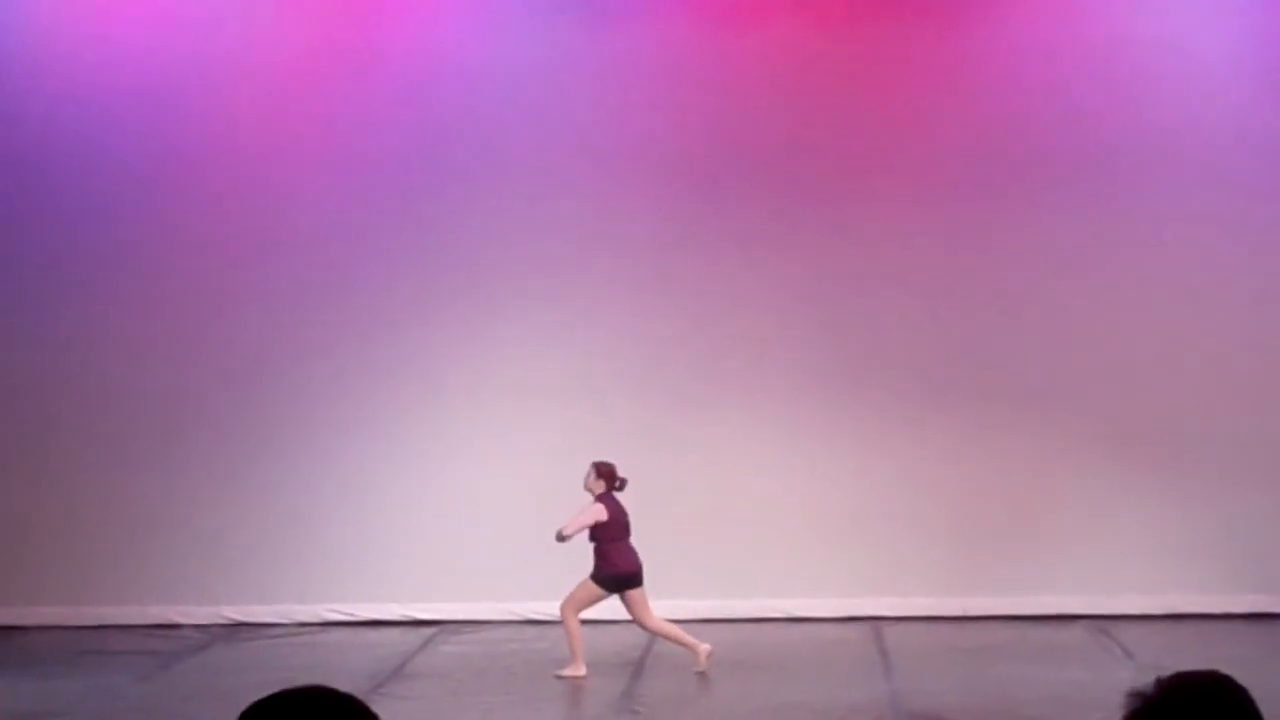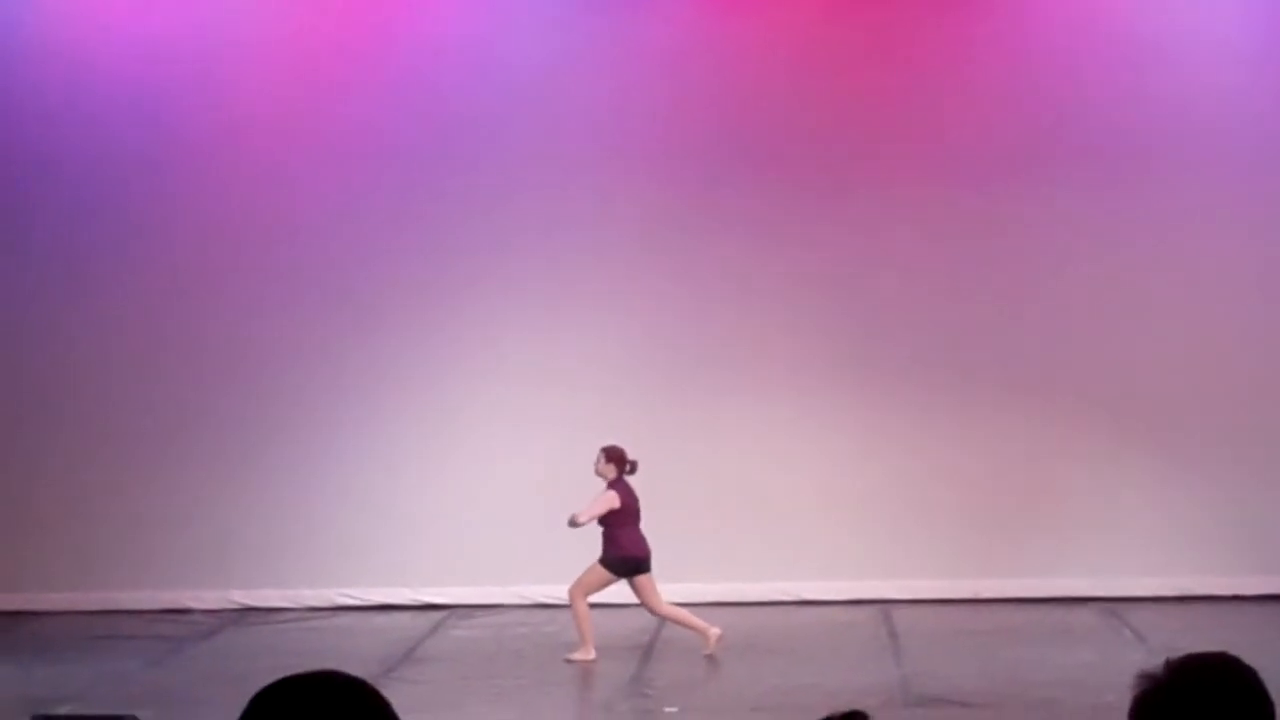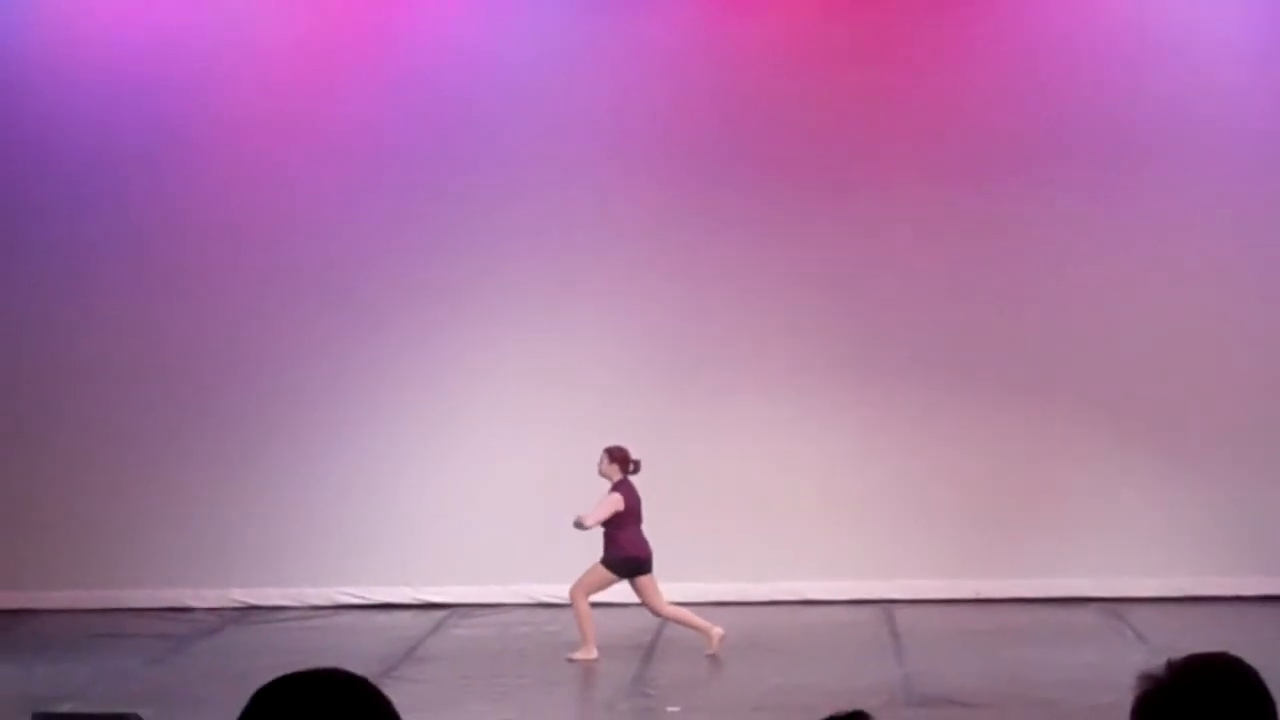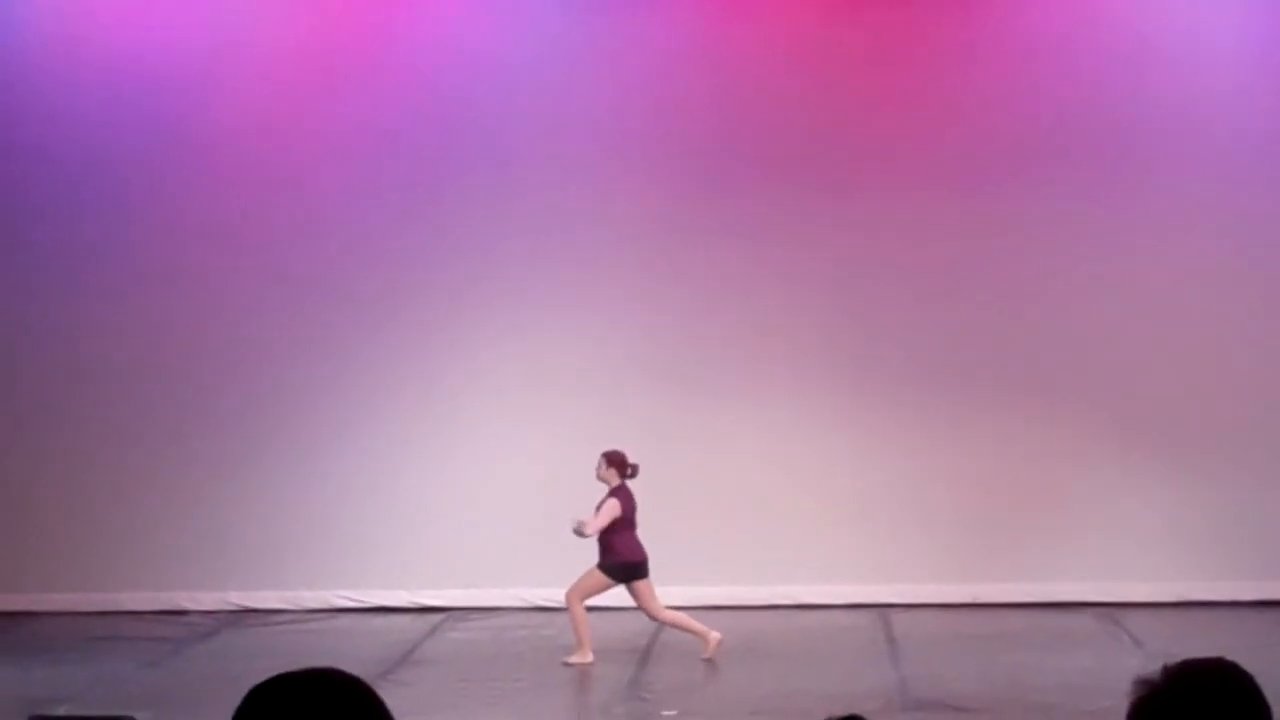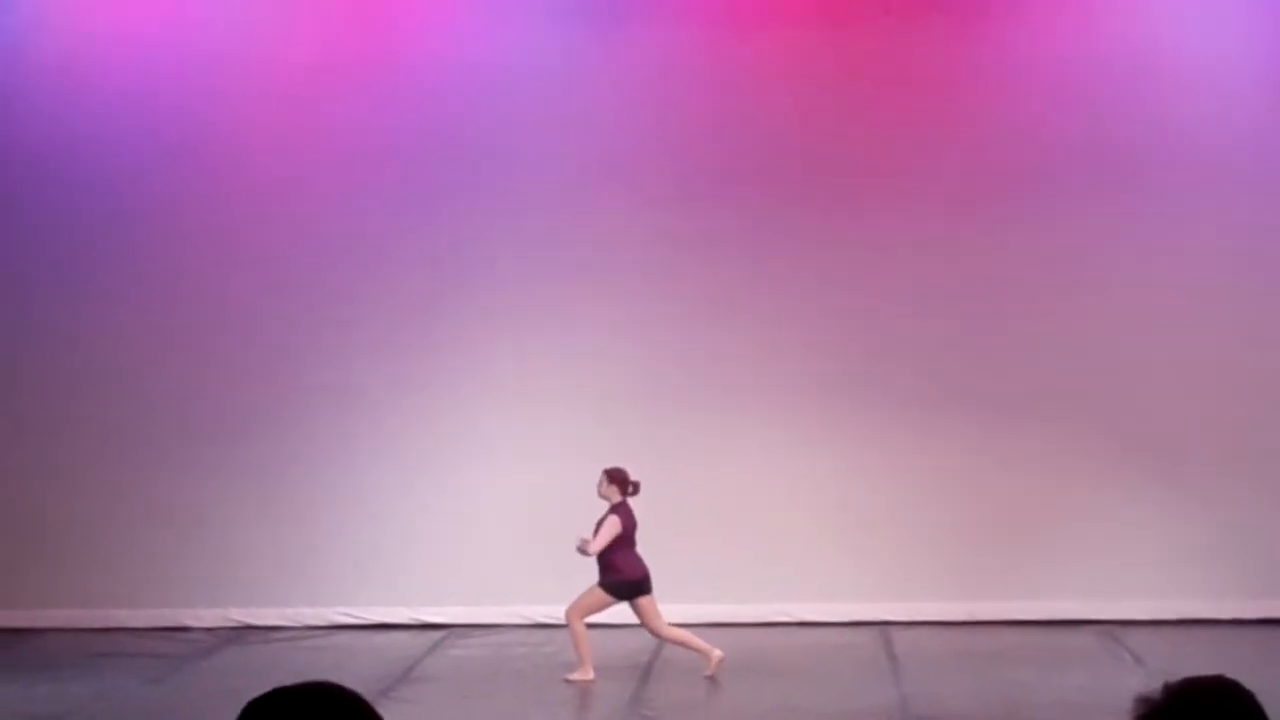
dt=0.1s
person 1, frame 1
left shoulder: (599, 506)
right shoulder: (611, 503)
left elbow: (567, 531)
left wrist: (560, 534)
left hip: (613, 571)
right hip: (629, 568)
left knee: (568, 609)
right knee: (647, 621)
left ankle: (577, 666)
right ankle: (698, 647)
person 1, frame 2
left shoulder: (612, 493)
right shoulder: (623, 488)
left elbow: (581, 518)
left wrist: (573, 520)
left hip: (621, 555)
right hip: (637, 553)
left knee: (576, 593)
right knee: (657, 606)
left ankle: (587, 650)
right ankle: (708, 631)
person 1, frame 3
left shoulder: (617, 494)
right shoulder: (626, 488)
left elbow: (589, 522)
left wrist: (579, 521)
right wrist: (584, 520)
left hip: (623, 556)
right hip: (638, 554)
left knee: (577, 592)
right knee: (659, 607)
left ankle: (588, 649)
right ankle: (711, 631)
person 1, frame 4
left shoulder: (614, 500)
right shoulder: (623, 493)
left elbow: (590, 531)
left wrist: (578, 527)
right wrist: (585, 525)
left hip: (619, 561)
right hip: (634, 559)
left knee: (573, 596)
right knee: (656, 612)
left ankle: (584, 653)
right ankle: (708, 635)
person 1, frame 5
left shoulder: (615, 517)
right shoulder: (622, 510)
left elbow: (592, 550)
left wrist: (582, 545)
right wrist: (587, 544)
left hip: (619, 579)
right hip: (637, 576)
left knee: (573, 614)
right knee: (660, 629)
left ankle: (585, 670)
right ankle: (711, 653)
